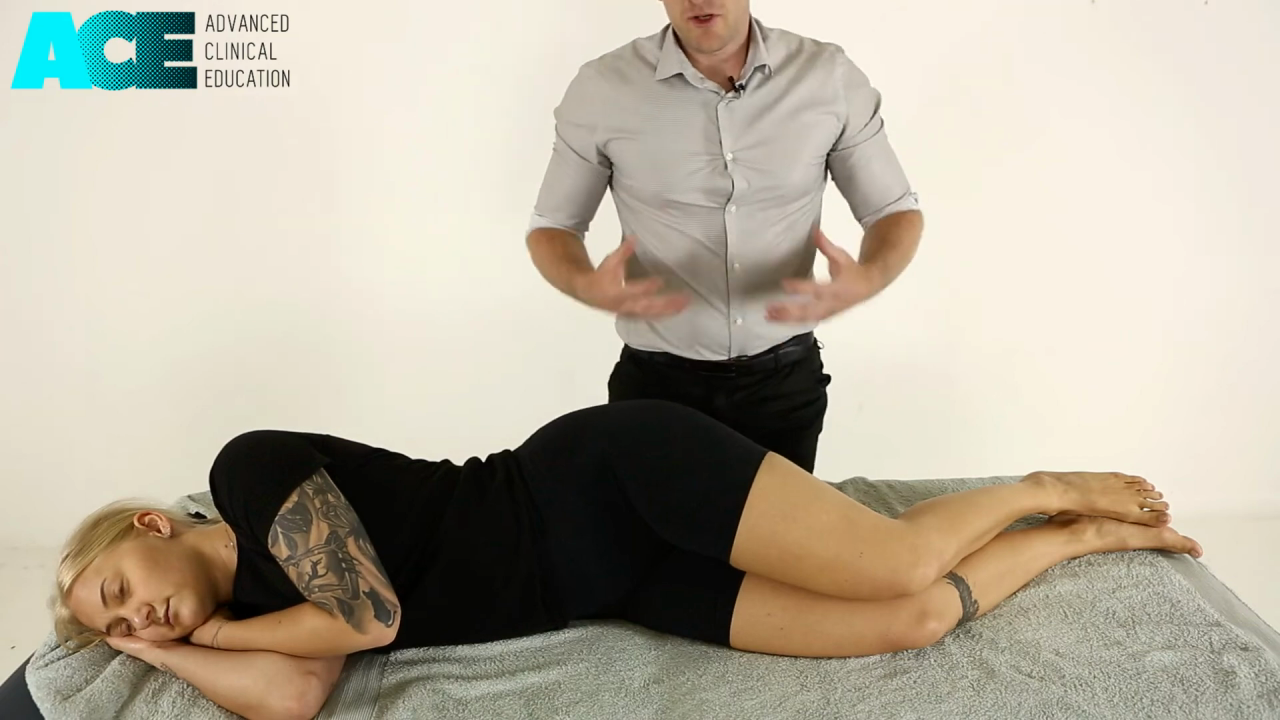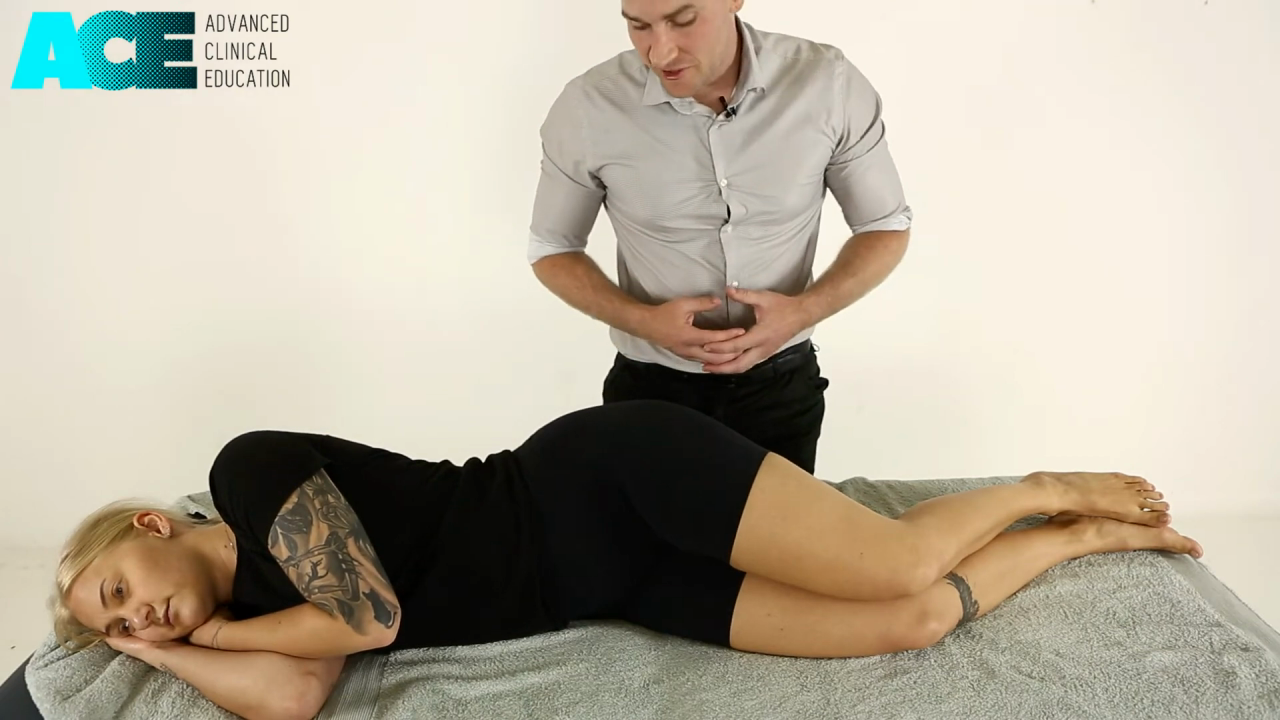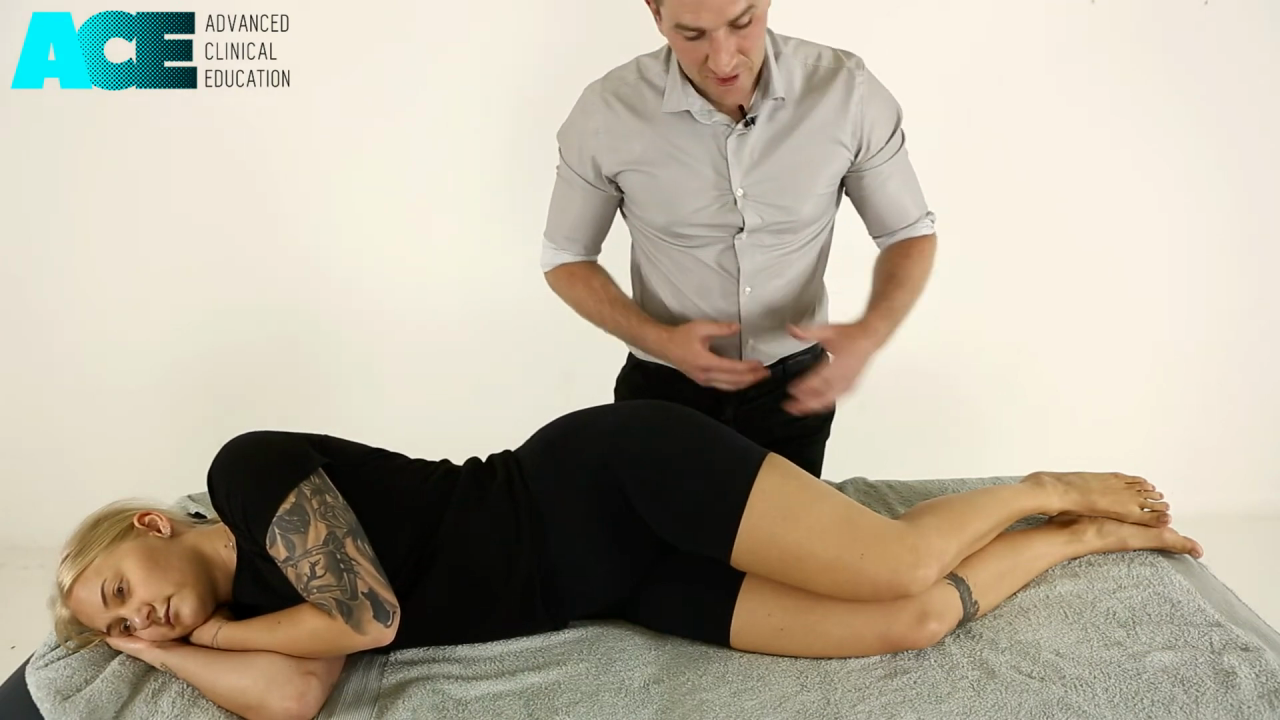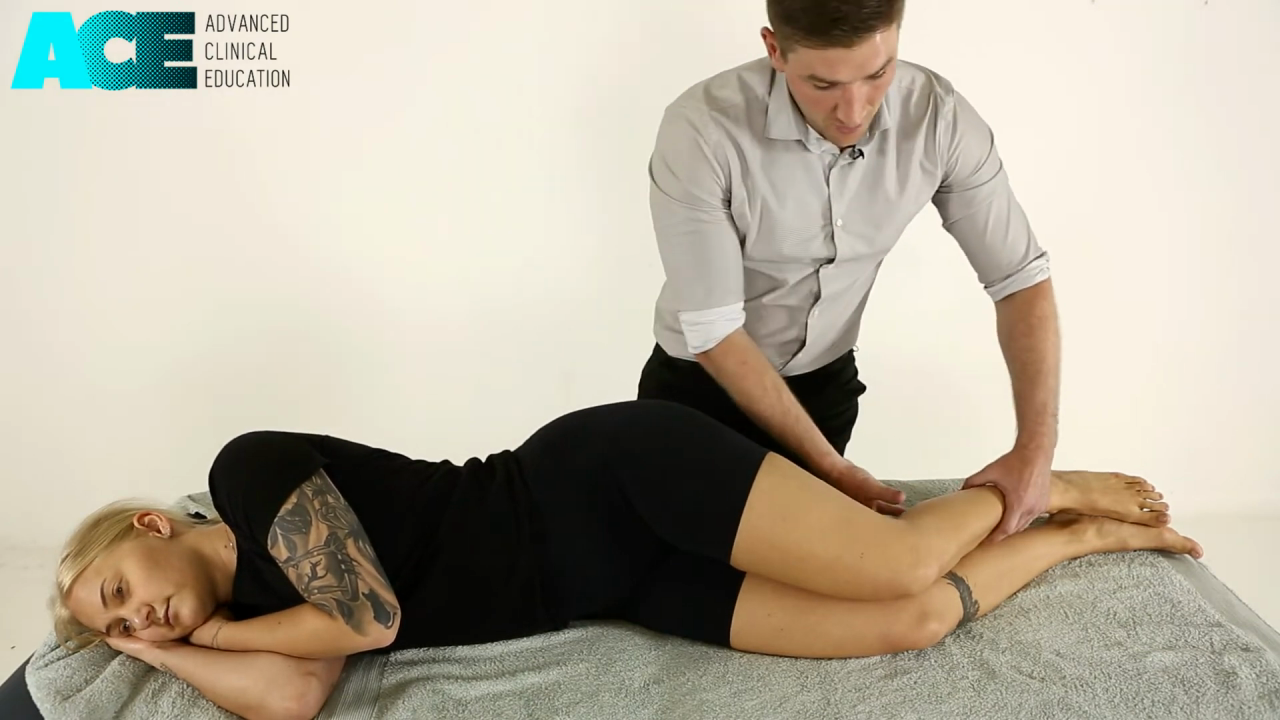
dt=1s
person 1, frame 1
left shoulder: (252, 469)
right shoulder: (265, 604)
left elbow: (374, 613)
left wrist: (209, 626)
left hip: (611, 470)
right hip: (621, 587)
left knee: (900, 567)
right knee: (910, 618)
left ankle: (1050, 487)
right ankle: (1085, 535)
person 1, frame 2
left shoulder: (251, 470)
right shoulder: (264, 604)
left elbow: (373, 615)
left wrist: (213, 625)
left hip: (609, 474)
right hip: (621, 584)
left knee: (900, 571)
right knee: (911, 621)
left ankle: (1051, 490)
right ankle: (1085, 536)
person 1, frame 3
left shoulder: (248, 470)
right shoulder: (262, 607)
left elbow: (373, 615)
left wrist: (219, 628)
left hip: (612, 477)
right hip: (624, 587)
left knee: (900, 571)
right knee: (914, 620)
left ankle: (1049, 491)
right ankle: (1080, 540)
person 1, frame 4
left shoulder: (249, 471)
right shoulder: (262, 605)
left elbow: (373, 616)
left wrist: (211, 621)
left hip: (609, 475)
right hip: (618, 587)
left knee: (900, 571)
right knee: (914, 620)
left ankle: (1041, 483)
right ankle: (1074, 536)
person 2, frame 1
left shoulder: (829, 78)
right shoulder: (601, 88)
left elbow: (898, 212)
right elbow: (549, 230)
left wrist: (867, 281)
right wrist: (589, 287)
left hip: (785, 379)
right hip: (657, 381)
person 2, frame 2
left shoulder: (828, 84)
right shoulder: (587, 107)
left elbow: (887, 227)
right elbow: (551, 250)
left wrist: (804, 310)
right wrist: (643, 321)
left hip: (782, 385)
right hip: (651, 388)
person 2, frame 3
left shoulder: (846, 91)
right shoulder: (606, 111)
left elbow: (911, 233)
right elbow: (564, 259)
left wrist: (870, 332)
right wrist: (658, 340)
left hip: (795, 387)
right hip: (663, 390)
person 2, frame 4
left shoulder: (939, 117)
right shoulder: (701, 129)
left elbow: (1022, 279)
right elbow: (712, 331)
left wrist: (1036, 447)
right wrist: (829, 470)
left hip: (824, 384)
right hip: (700, 386)
